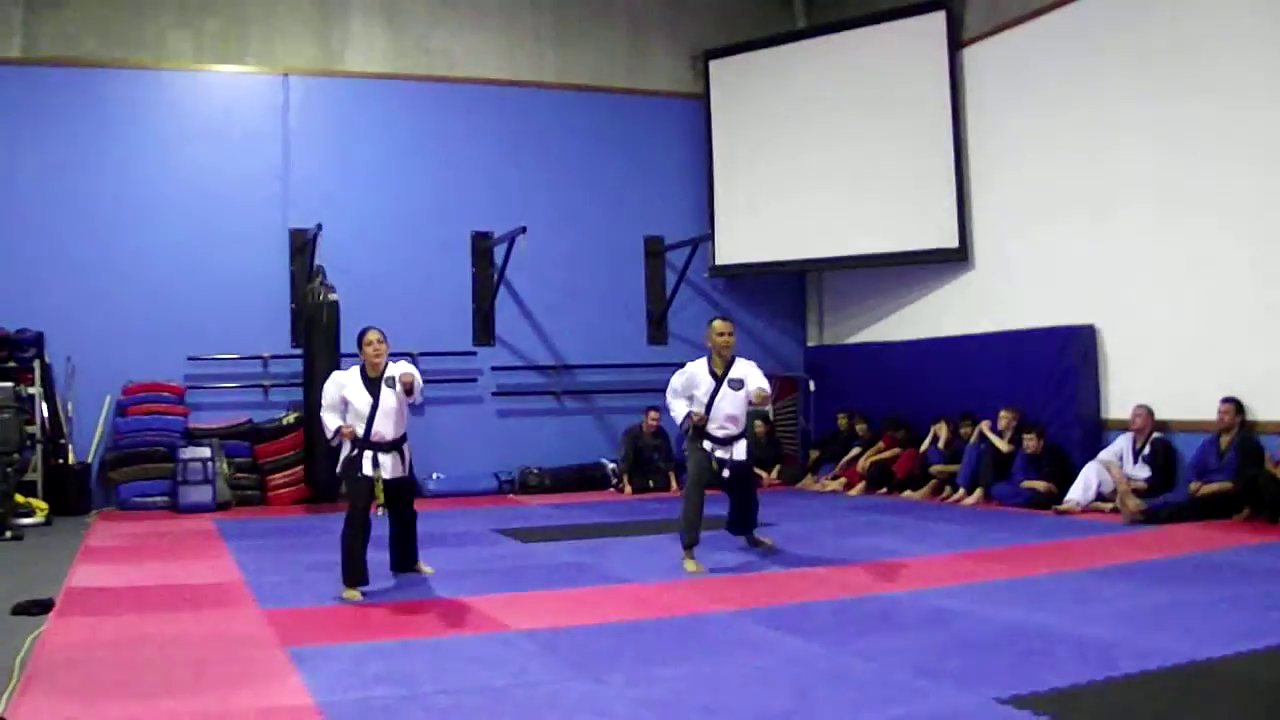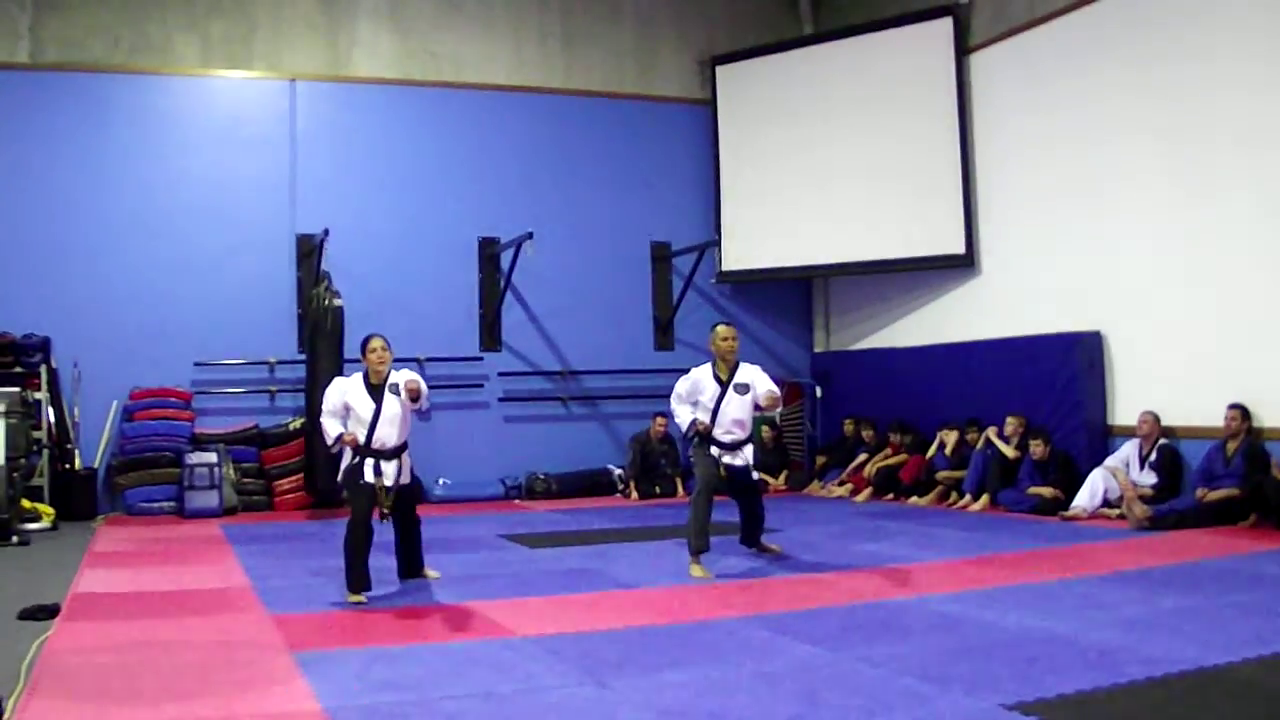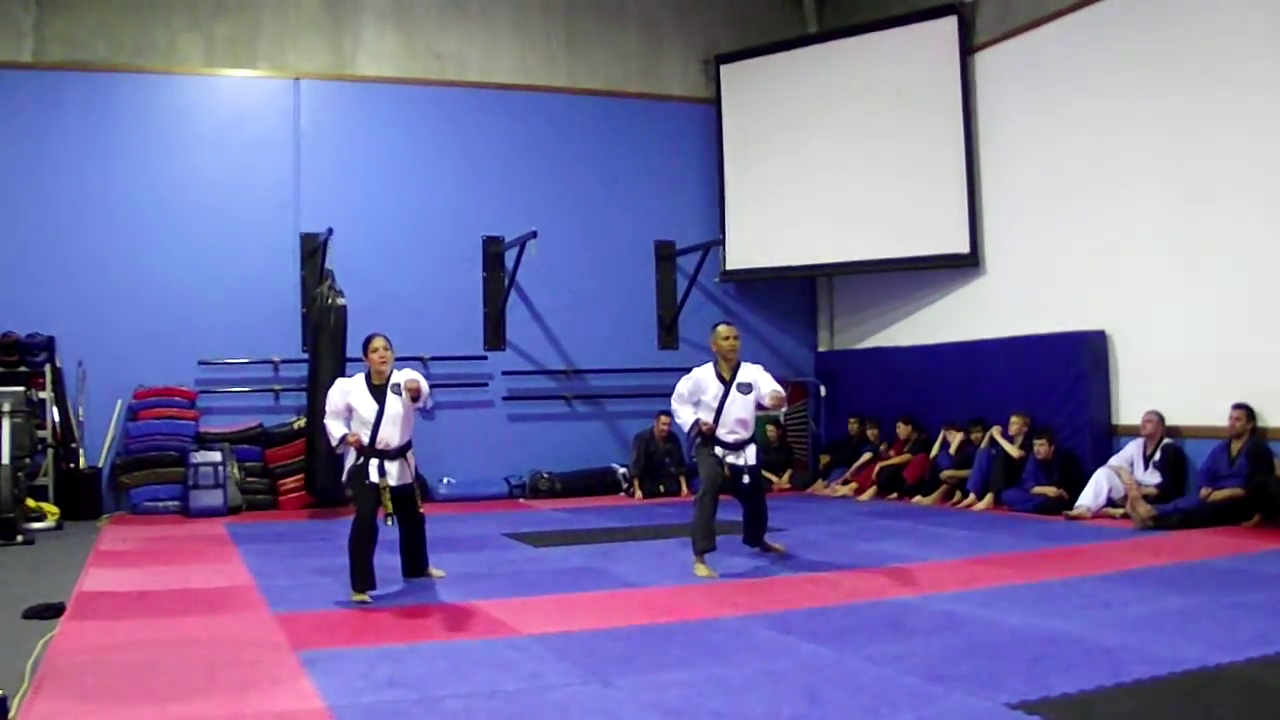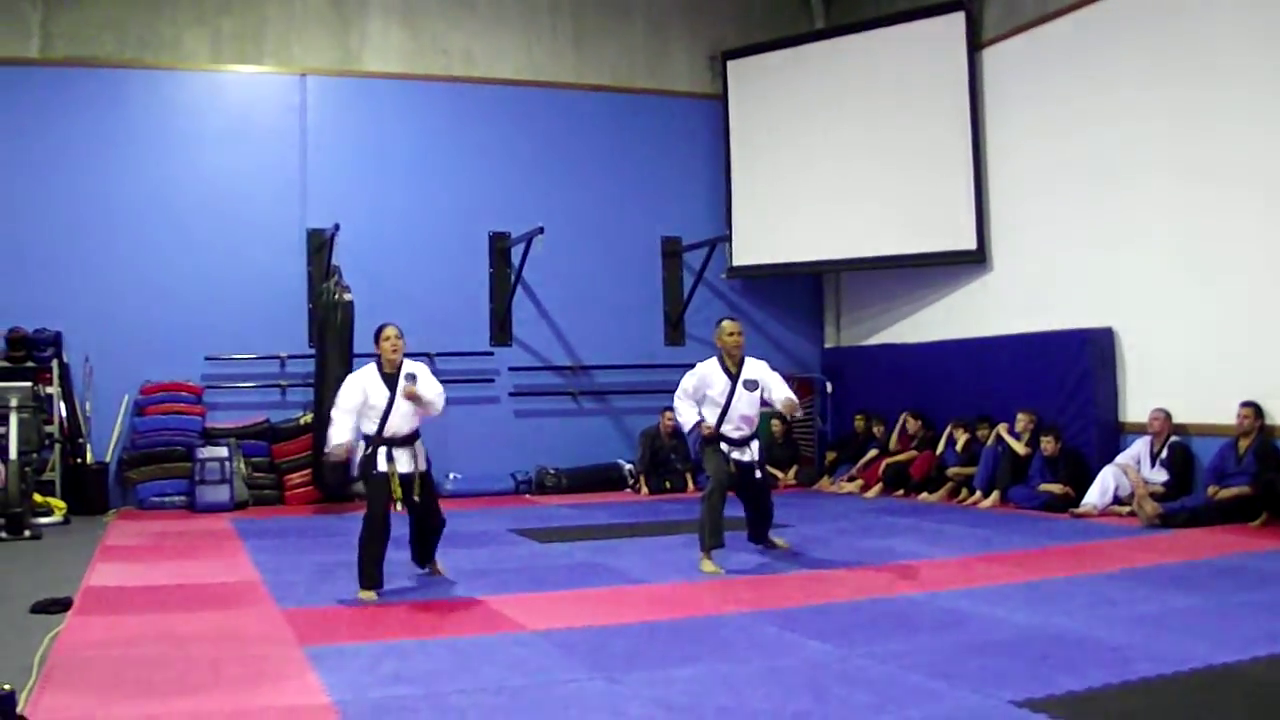
dt=0.3s
person 1, frame 1
left shoulder: (400, 372)
right shoulder: (345, 380)
left elbow: (412, 390)
right elbow: (329, 409)
left wrist: (409, 384)
right wrist: (338, 429)
left hip: (394, 457)
right hip: (360, 458)
left knee: (404, 513)
right knee: (357, 516)
left ankle: (408, 561)
right ankle: (352, 582)
person 1, frame 2
left shoulder: (402, 380)
right shoulder: (347, 386)
left elbow: (416, 398)
right elbow: (329, 415)
left wrist: (415, 390)
right wrist: (340, 436)
left hip: (395, 464)
right hip: (361, 465)
left knee: (407, 520)
right knee: (360, 522)
left ankle: (414, 568)
right ankle: (356, 587)
person 1, frame 3
left shoulder: (405, 380)
right shoulder: (349, 387)
left elbow: (421, 395)
right elbow: (333, 417)
left wrist: (416, 390)
right wrist: (343, 437)
left hip: (400, 463)
right hip: (365, 465)
left knee: (413, 519)
right knee: (365, 521)
left ankle: (418, 566)
right ankle: (361, 586)
person 1, frame 4
left shoulder: (416, 370)
right shoulder: (362, 377)
left elbow: (435, 403)
right elbow: (345, 410)
left wrist: (420, 396)
right wrist: (341, 441)
left hip: (410, 453)
right hip: (377, 456)
left knee: (429, 514)
right knee: (377, 517)
left ankle: (426, 559)
right ankle: (368, 583)
person 2, frame 1
left shoulder: (746, 368)
right shoulder: (693, 370)
left elbow: (759, 387)
right elbow: (674, 395)
left wrist: (761, 395)
right wrist: (687, 415)
left hip: (734, 446)
right hip: (702, 442)
left knee: (745, 494)
right knee: (694, 487)
left ankle: (748, 535)
right ankle: (688, 553)
person 2, frame 2
left shoulder: (752, 373)
right shoulder: (698, 376)
left elbow: (766, 391)
right elbow: (678, 401)
left wrist: (772, 398)
right wrist: (692, 423)
left hip: (740, 451)
right hip: (708, 449)
left knee: (752, 501)
right knee: (703, 493)
left ankle: (755, 542)
right ankle: (695, 559)
person 2, frame 3
left shoulder: (754, 372)
right shoulder: (700, 376)
left elbow: (770, 390)
right elbow: (679, 402)
left wrist: (777, 398)
right wrist: (695, 423)
left hip: (743, 451)
right hip: (711, 448)
left knee: (755, 500)
right knee: (708, 491)
left ankle: (758, 540)
right ankle: (699, 558)
person 2, frame 4
left shoulder: (758, 368)
right shoulder: (704, 371)
left elbow: (777, 389)
right elbow: (682, 398)
left wrist: (788, 402)
right wrist: (697, 424)
left hip: (747, 446)
right hip: (716, 445)
left knee: (760, 499)
right knee: (716, 487)
left ankle: (762, 537)
right ankle: (706, 555)
